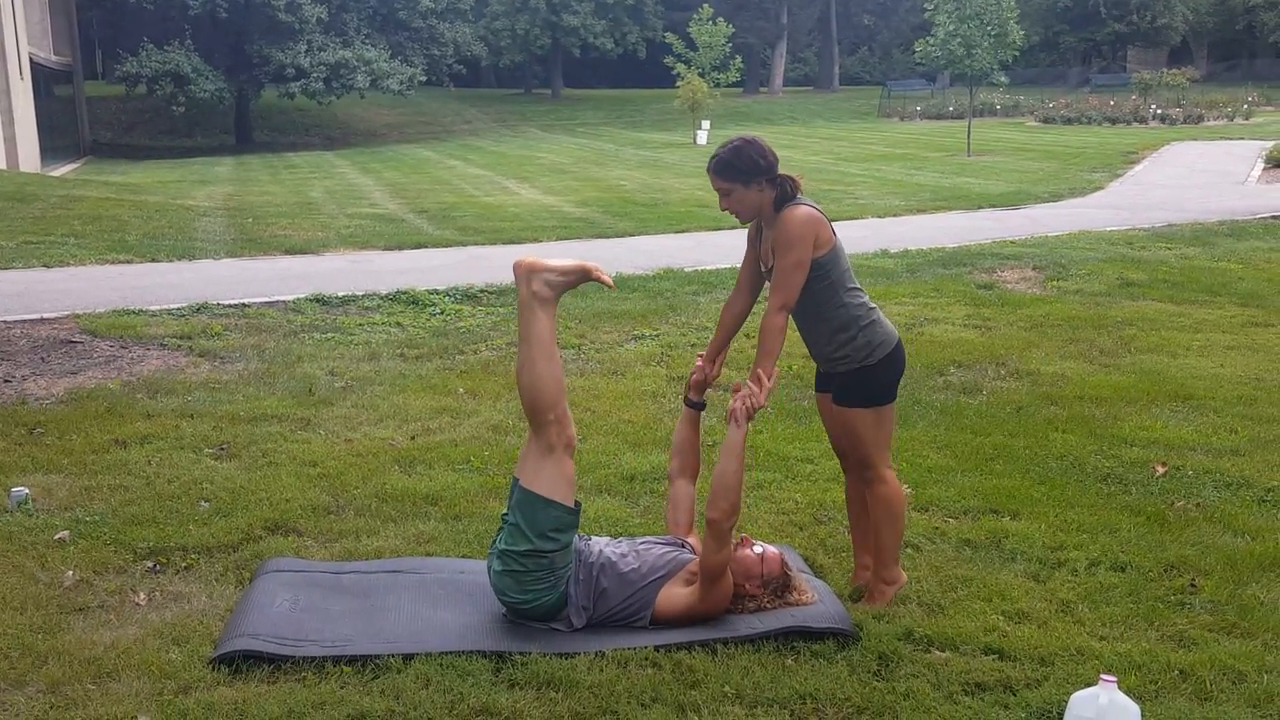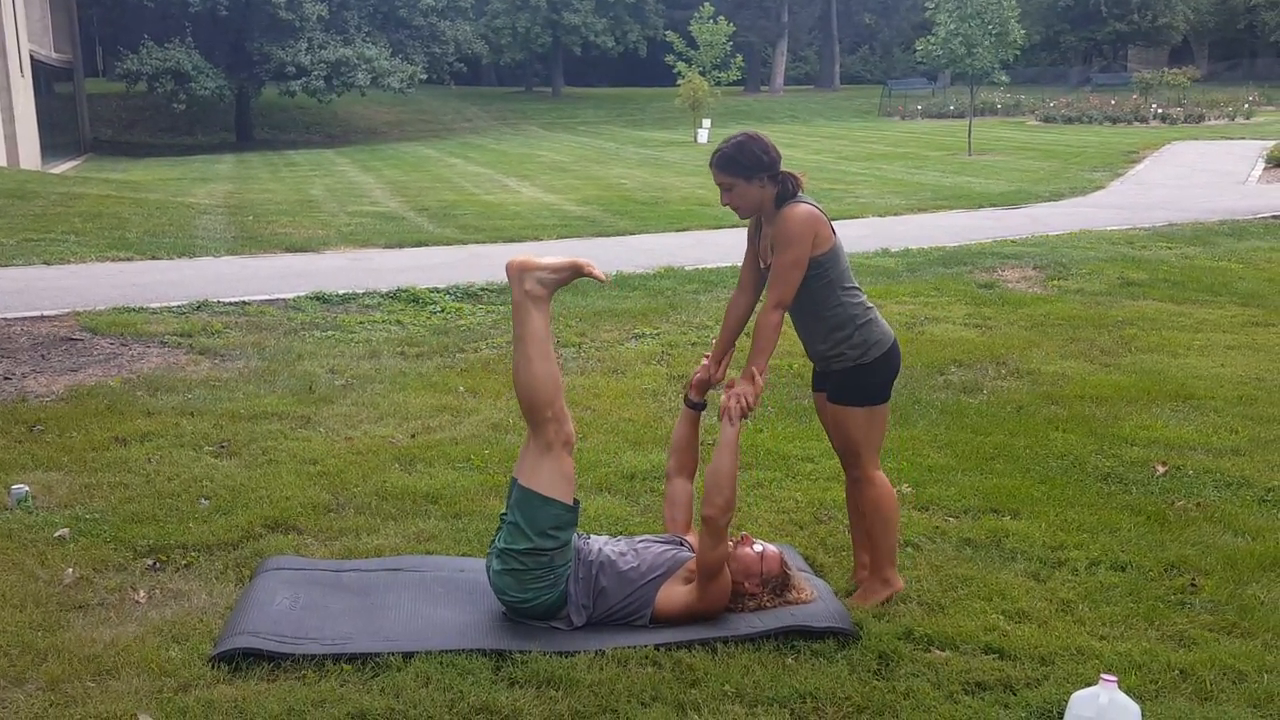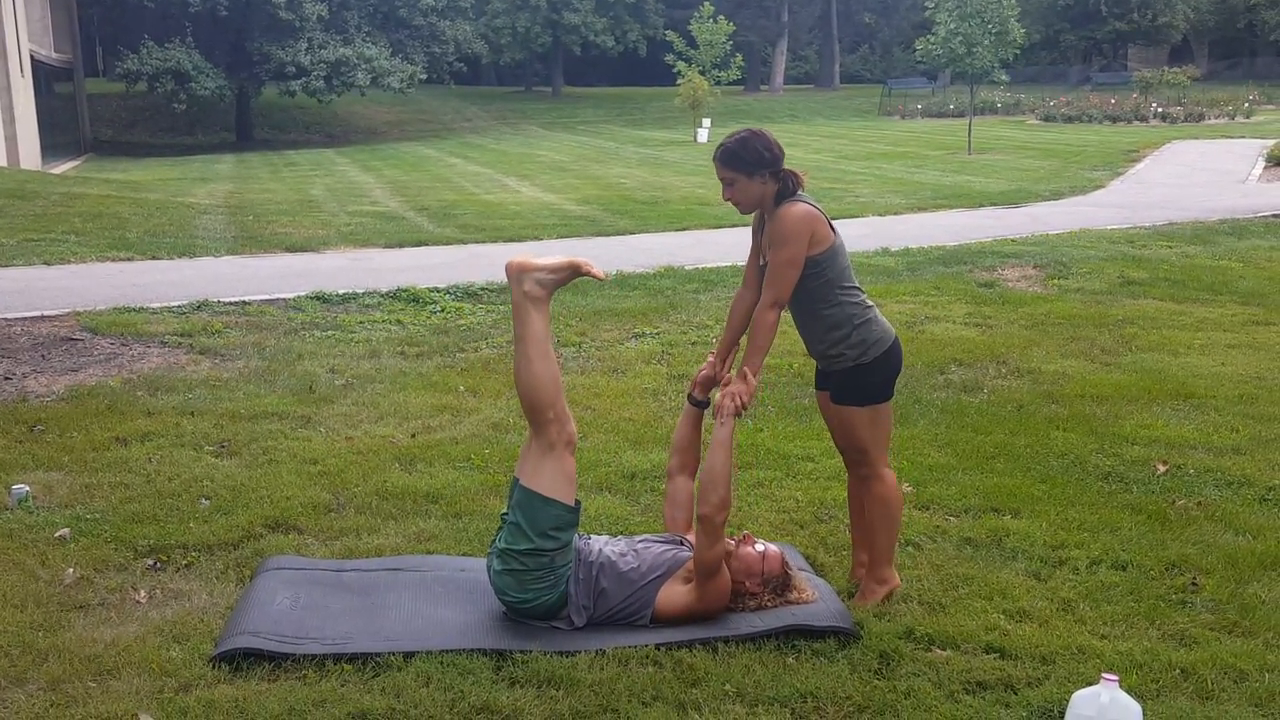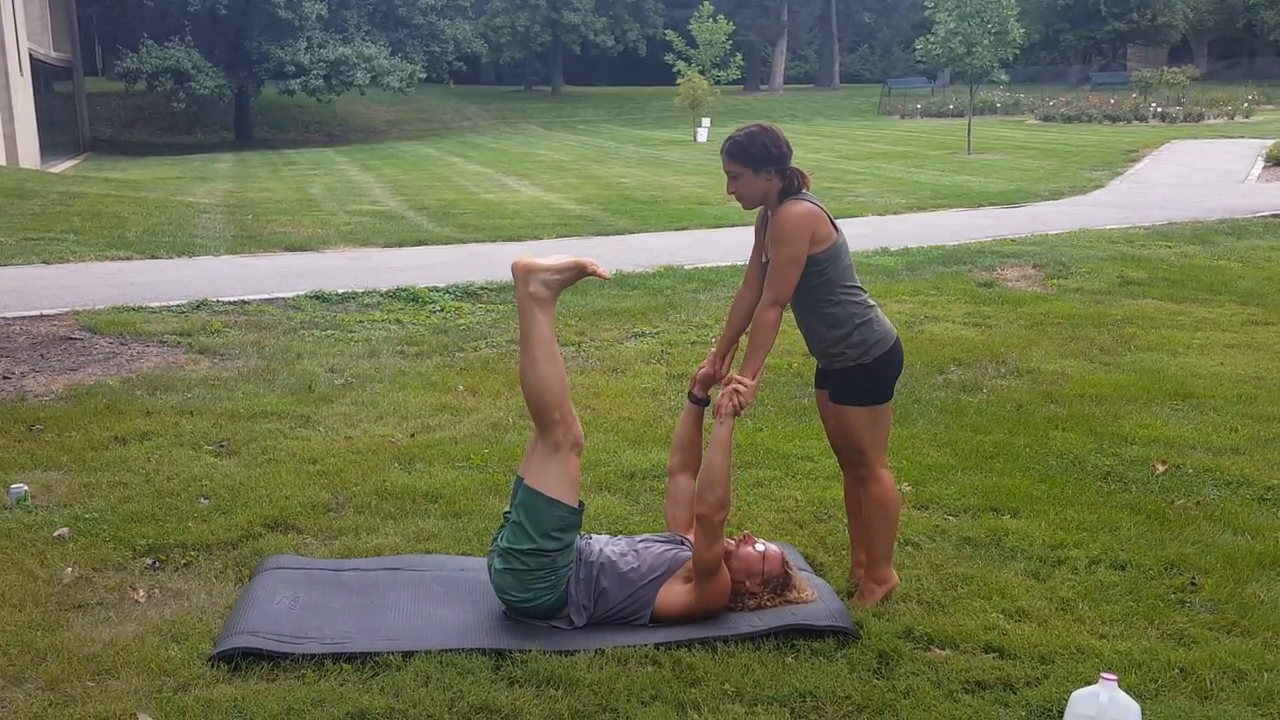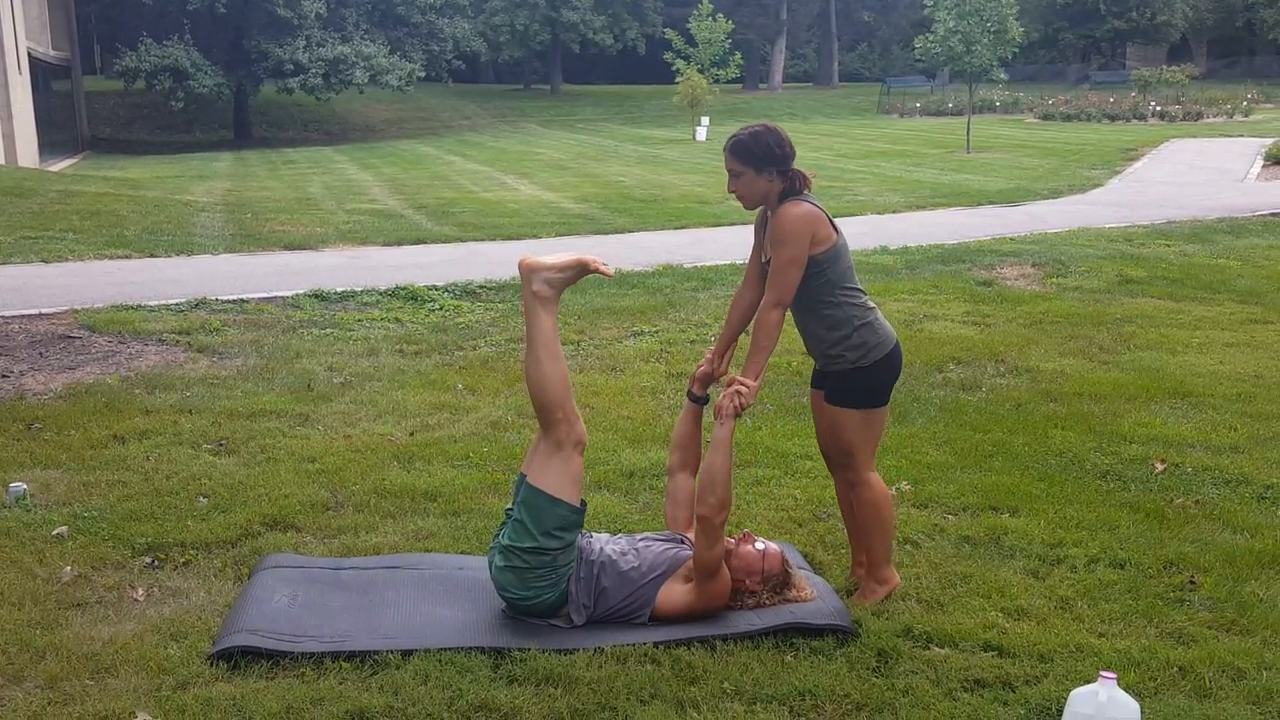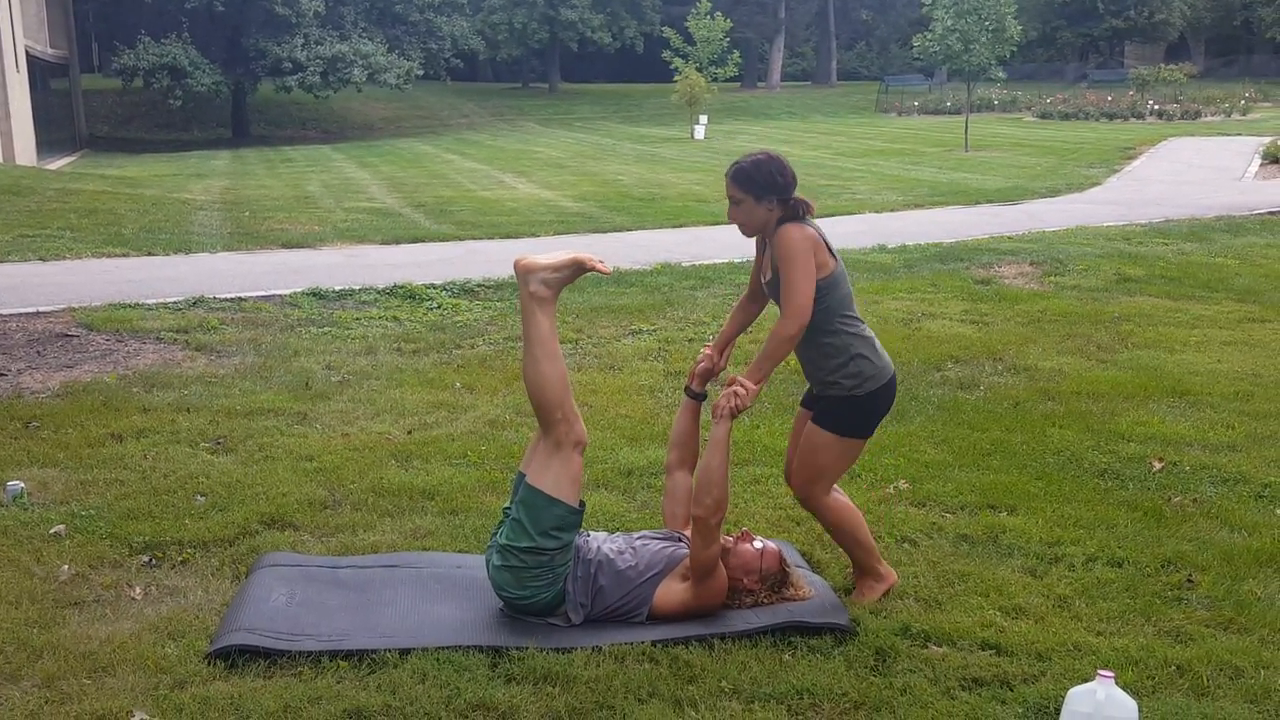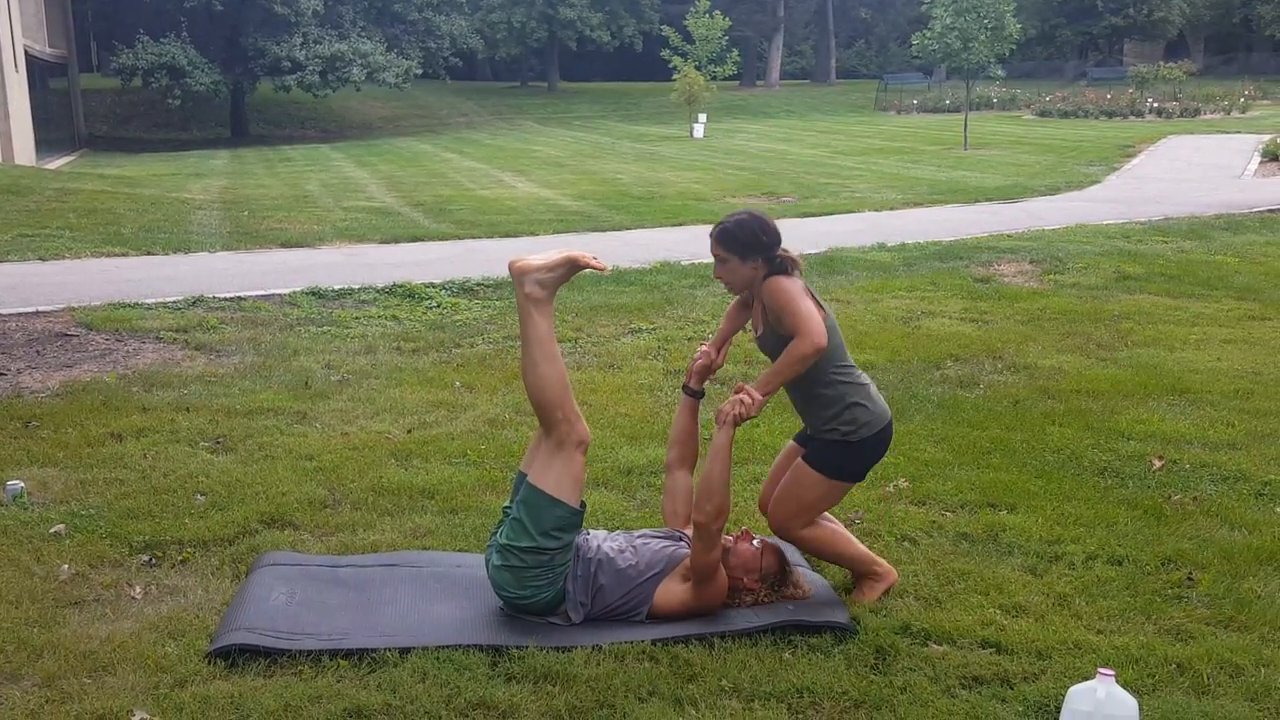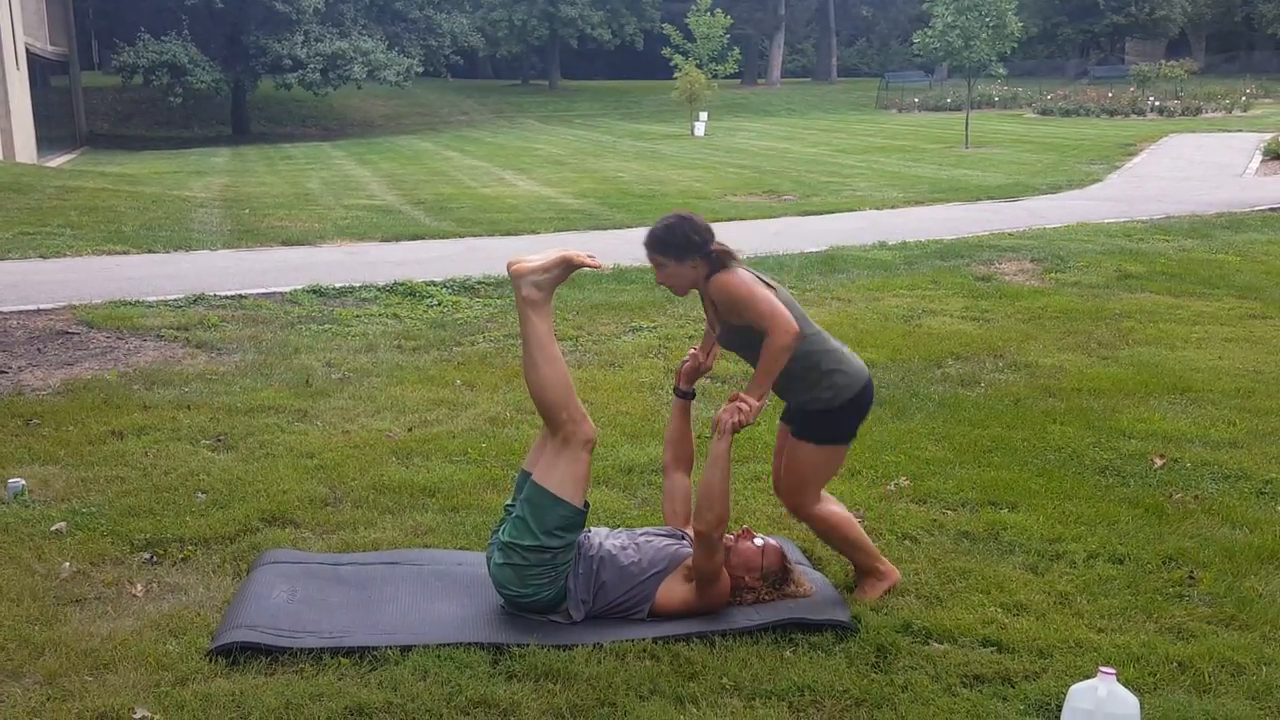
dt=0.2s
person 1, frame 1
left shoulder: (797, 221)
right shoulder: (762, 227)
left elbow: (779, 309)
right elbow: (742, 297)
right wrist: (709, 360)
left hip: (870, 356)
right hip: (835, 360)
left knee: (873, 469)
right knee: (851, 465)
left ankle: (888, 574)
right ankle: (865, 566)
person 1, frame 2
left shoulder: (797, 219)
right shoulder: (761, 224)
left elbow: (775, 305)
right elbow: (745, 295)
left wrist: (752, 379)
right wrist: (716, 360)
left hip: (865, 355)
right hip: (831, 359)
left knee: (864, 468)
right knee: (852, 466)
left ankle: (885, 575)
right ankle: (864, 565)
person 1, frame 3
left shoulder: (794, 218)
right shoulder: (766, 220)
left elbow: (771, 305)
right elbow: (748, 293)
left wrist: (747, 378)
right wrist: (721, 359)
left hip: (866, 354)
right hip: (835, 358)
left knee: (872, 466)
right knee: (854, 464)
left ankle: (882, 573)
right ankle: (862, 565)
person 1, frame 4
left shoulder: (797, 216)
right shoulder: (770, 217)
left elbow: (773, 303)
right elbow: (750, 290)
left wrist: (748, 377)
right wrist: (720, 356)
left hip: (866, 355)
right hip: (836, 358)
left knee: (870, 467)
right knee: (850, 463)
left ankle: (881, 574)
right ankle: (860, 564)
person 1, frame 5
left shoulder: (796, 216)
right shoulder: (769, 217)
left elbow: (775, 304)
right elbow: (750, 289)
left wrist: (750, 377)
right wrist: (719, 353)
left hip: (864, 357)
right hip: (834, 359)
left knee: (857, 469)
right knee: (838, 464)
left ankle: (882, 574)
right ankle: (861, 564)
person 1, frame 6
left shoulder: (794, 237)
right shoulder: (771, 239)
left elbow: (795, 320)
right elbow: (753, 298)
left wrist: (752, 379)
right wrist: (720, 347)
left hip: (859, 385)
right hip: (832, 383)
left knee: (810, 487)
right knee: (799, 476)
left ankle: (876, 572)
right ankle: (861, 565)
person 1, frame 7
left shoulder: (778, 289)
right shoulder: (759, 290)
left elbow: (813, 341)
right elbow: (740, 307)
left wrist: (758, 391)
right wrist: (716, 347)
left hip: (856, 431)
right hip: (828, 425)
left knee: (785, 521)
right knee: (772, 505)
left ankle: (876, 572)
right ankle: (864, 565)
person 1, frame 8
left shoulder: (725, 284)
right shoulder: (718, 279)
left elbow: (785, 331)
left wrist: (753, 394)
right wrist: (705, 351)
left hip: (836, 394)
right hip: (810, 395)
left knee: (801, 498)
right knee: (788, 489)
left ankle: (878, 569)
right ankle: (867, 565)
person 2, frame 1
left shoulder: (713, 594)
right shoulder: (690, 555)
left elbow: (720, 518)
right elbow: (681, 475)
left wrist: (738, 427)
right wrist: (694, 399)
left hip: (536, 582)
right hip: (525, 569)
left knee: (555, 436)
right knee: (549, 432)
left ankle: (541, 293)
right ankle: (537, 289)
person 2, frame 2
left shoulder: (712, 594)
right shoulder: (688, 551)
left elbow: (716, 514)
right elbow: (679, 474)
left wrist: (732, 424)
right wrist: (694, 399)
left hip: (537, 582)
right hip: (525, 568)
left knee: (553, 435)
right knee: (551, 432)
left ankle: (534, 290)
right ankle: (530, 288)
person 2, frame 3
left shoulder: (712, 593)
right shoulder: (688, 551)
left elbow: (711, 513)
right elbow: (680, 472)
left wrist: (724, 423)
right wrist: (698, 398)
left hip: (536, 583)
right hip: (525, 569)
left knee: (555, 435)
right knee: (551, 431)
left ankle: (531, 289)
right ankle: (531, 290)
person 2, frame 4
left shoulder: (712, 591)
right shoulder: (689, 550)
left elbow: (710, 512)
right elbow: (682, 471)
left wrist: (724, 422)
right wrist: (698, 396)
left hip: (537, 582)
right hip: (525, 566)
left knee: (561, 436)
right knee: (555, 432)
left ankle: (537, 292)
right ankle: (536, 291)
person 2, frame 5
left shoulder: (712, 591)
right shoulder: (688, 549)
left elbow: (712, 514)
right elbow: (682, 469)
left wrist: (724, 425)
right wrist: (697, 394)
left hip: (536, 580)
right hip: (524, 565)
left knee: (565, 435)
right knee: (559, 431)
left ankle: (541, 290)
right ankle: (542, 290)
person 2, frame 6
left shoulder: (709, 590)
right shoulder: (686, 548)
left elbow: (707, 514)
right elbow: (679, 466)
left wrist: (722, 425)
right wrist: (695, 390)
left hip: (532, 580)
right hip: (519, 559)
left knee: (565, 434)
right knee: (558, 429)
left ankle: (540, 290)
right ankle: (539, 287)
person 2, frame 7
left shoulder: (710, 591)
right shoulder: (686, 546)
left elbow: (707, 519)
right elbow: (679, 465)
left wrist: (725, 432)
right wrist: (693, 387)
left hip: (534, 579)
right hip: (519, 559)
left knee: (568, 434)
right knee: (560, 428)
left ankle: (536, 291)
right ankle: (534, 287)
person 2, frame 8
left shoulder: (712, 590)
right shoulder: (687, 545)
left elbow: (708, 527)
right elbow: (675, 467)
left wrist: (722, 439)
right wrist: (684, 389)
left hip: (532, 577)
right hip: (521, 557)
left knee: (575, 433)
right knee: (563, 425)
left ankle: (533, 294)
right ankle: (533, 292)
